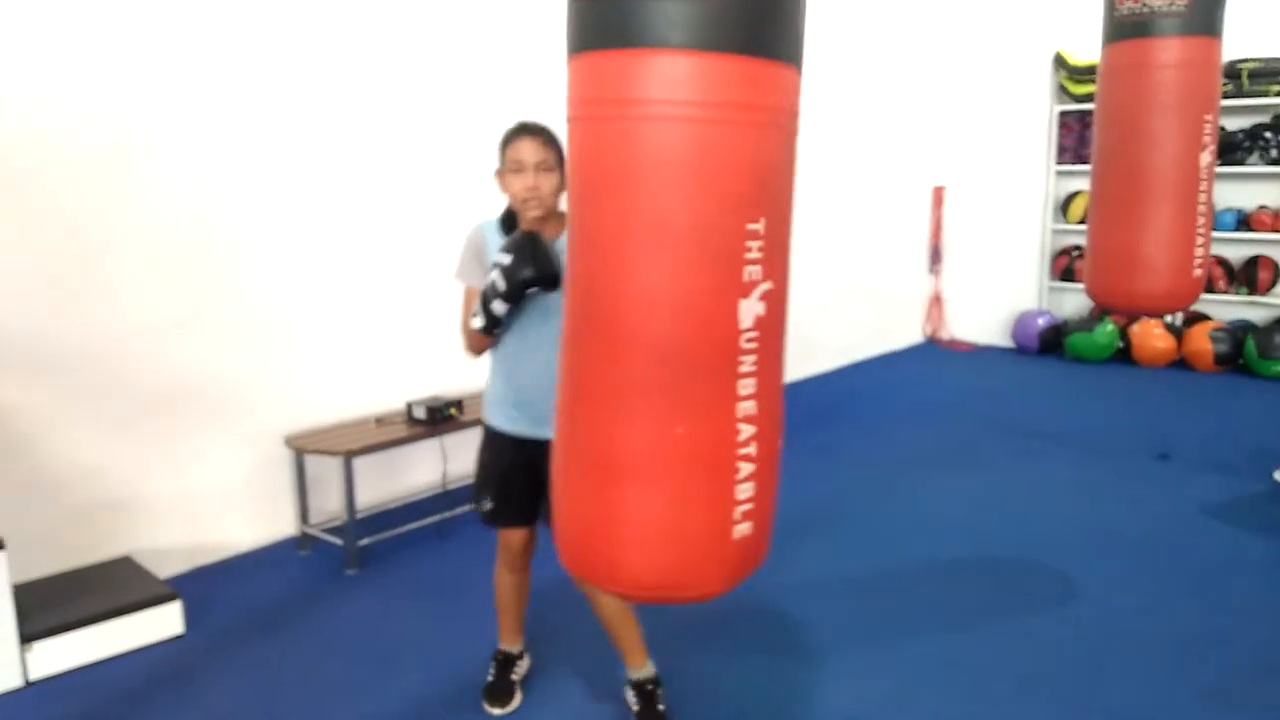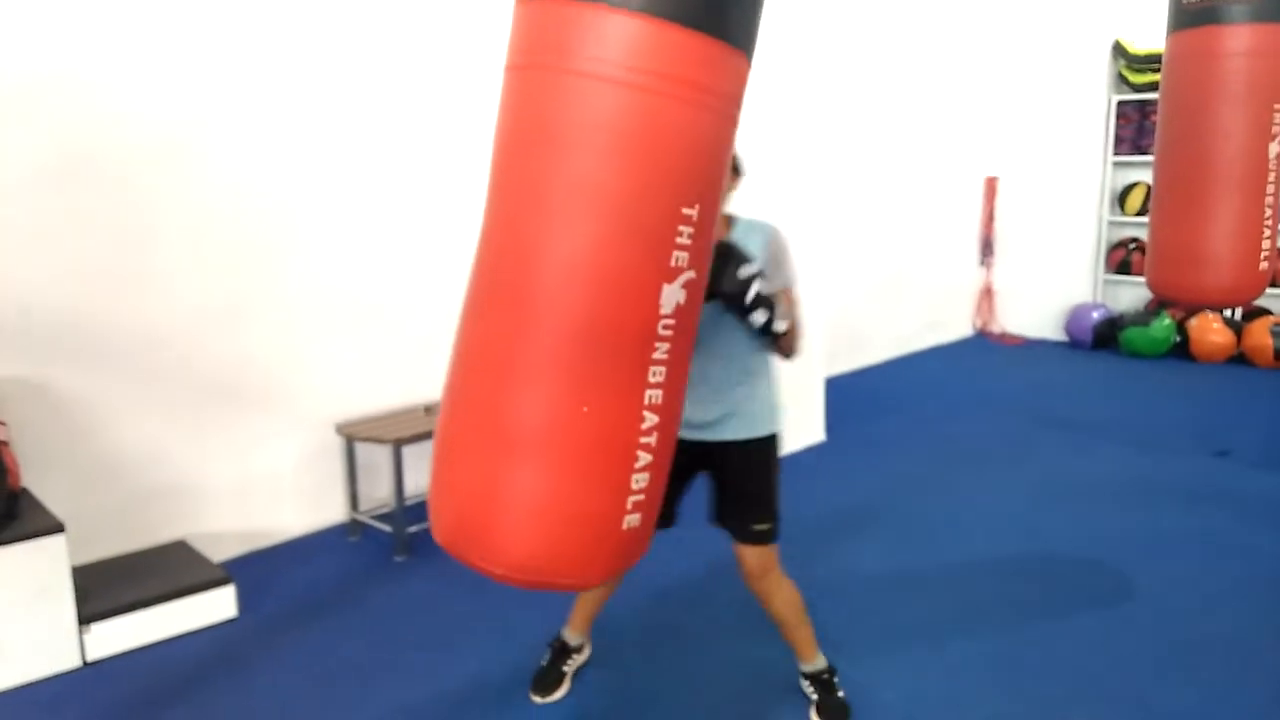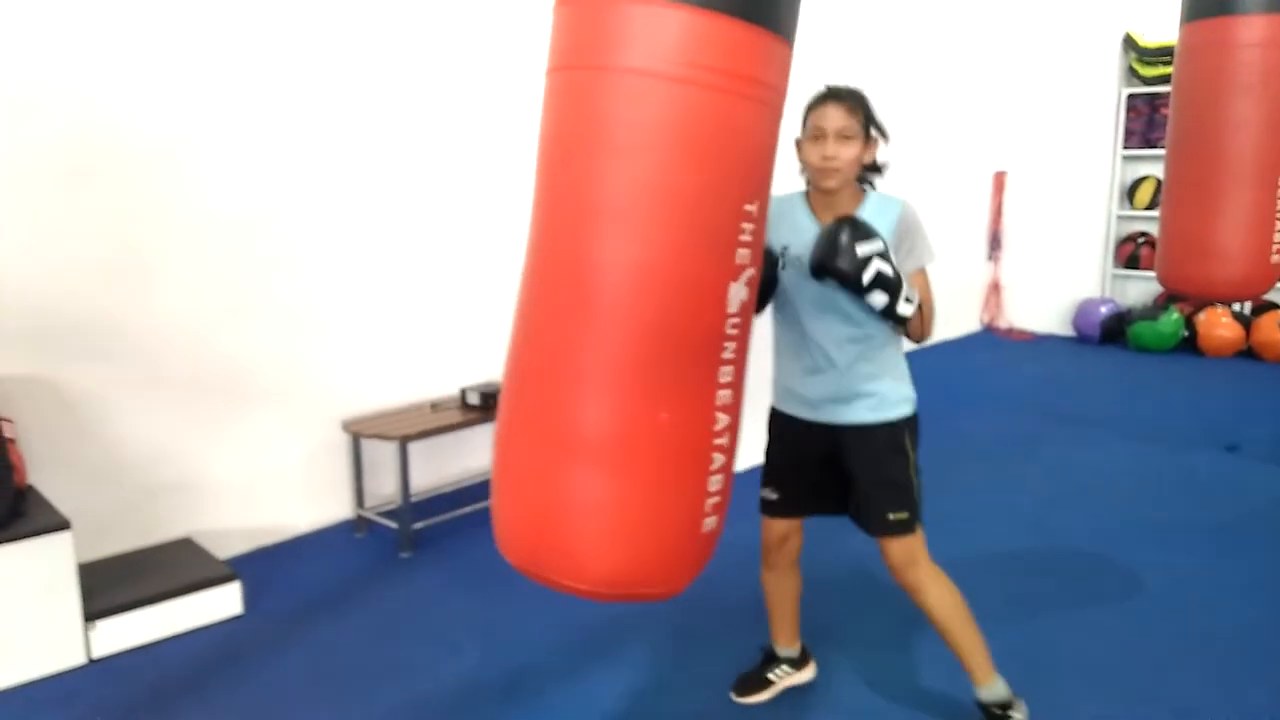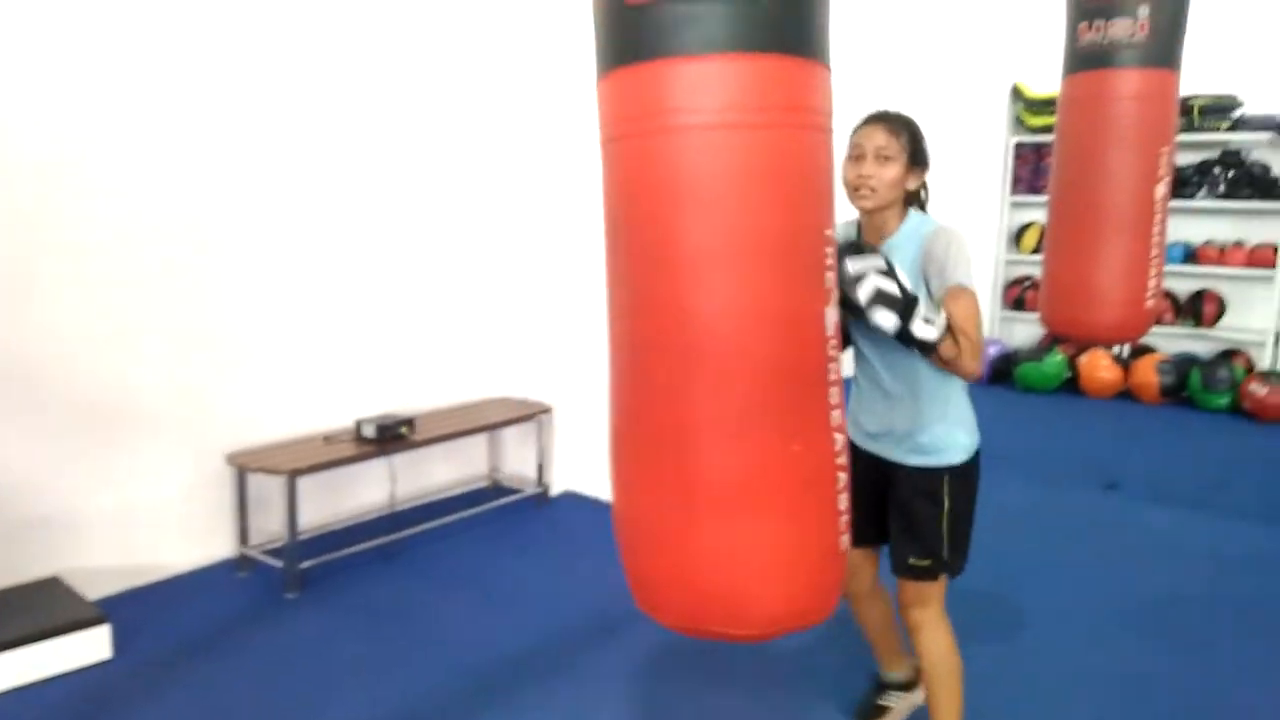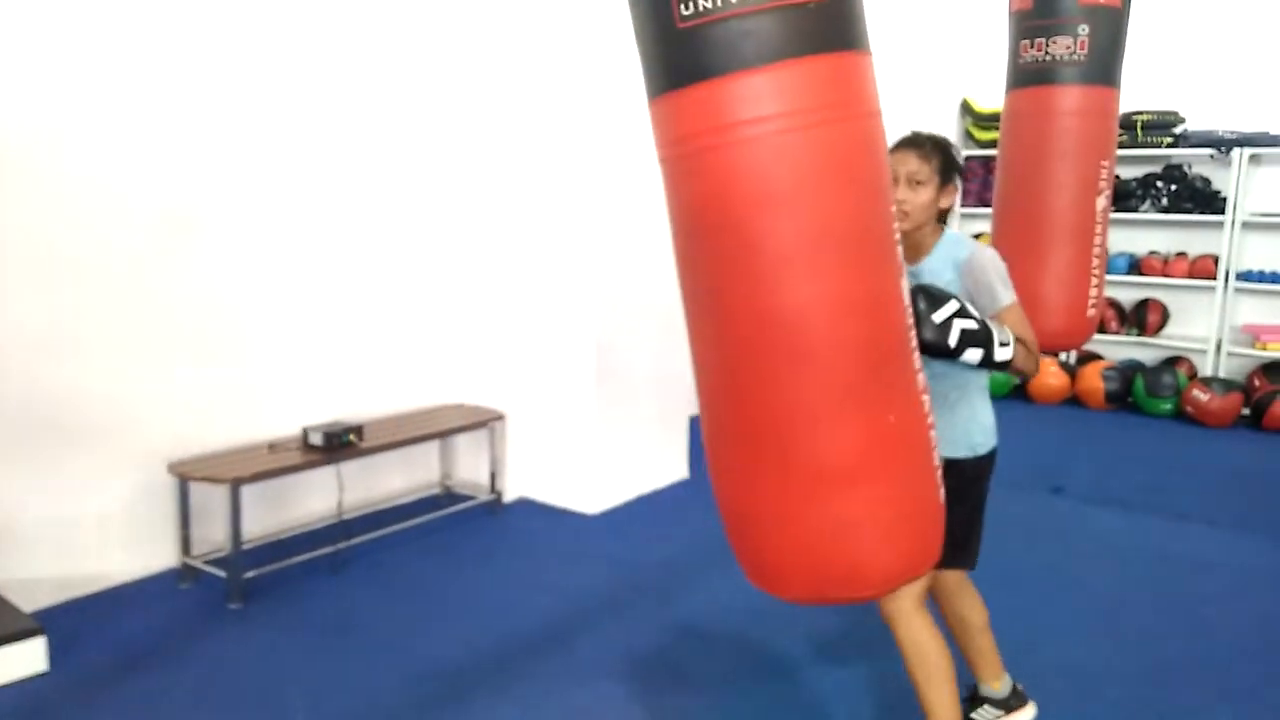
dt=0.4s
person 1, frame 1
right shoulder: (485, 242)
right elbow: (474, 343)
right wrist: (503, 289)
right hip: (509, 425)
right knee: (512, 547)
right ankle: (510, 655)
person 1, frame 2
left shoulder: (764, 241)
left elbow: (788, 344)
left wrist: (752, 296)
left hip: (745, 427)
right hip: (670, 426)
left knee: (760, 566)
left ankle: (816, 672)
right ankle: (572, 644)
person 1, frame 3
left shoulder: (896, 217)
right shoulder: (776, 216)
left elbow: (920, 328)
right elbow: (748, 299)
left wrist: (878, 278)
left hip: (875, 412)
right hip: (798, 408)
left knee: (906, 560)
right knee: (777, 539)
right ankle: (787, 656)
person 1, frame 4
left shoulder: (938, 241)
right shoulder: (844, 242)
left elbow: (968, 361)
left wrist: (897, 305)
left hip: (934, 453)
right hip: (868, 438)
left knee: (919, 602)
right knee: (855, 573)
person 1, frame 5
left shoulder: (973, 261)
left elbow: (1028, 358)
left wrist: (971, 337)
left hip: (955, 448)
left knee: (899, 595)
right knee: (942, 577)
